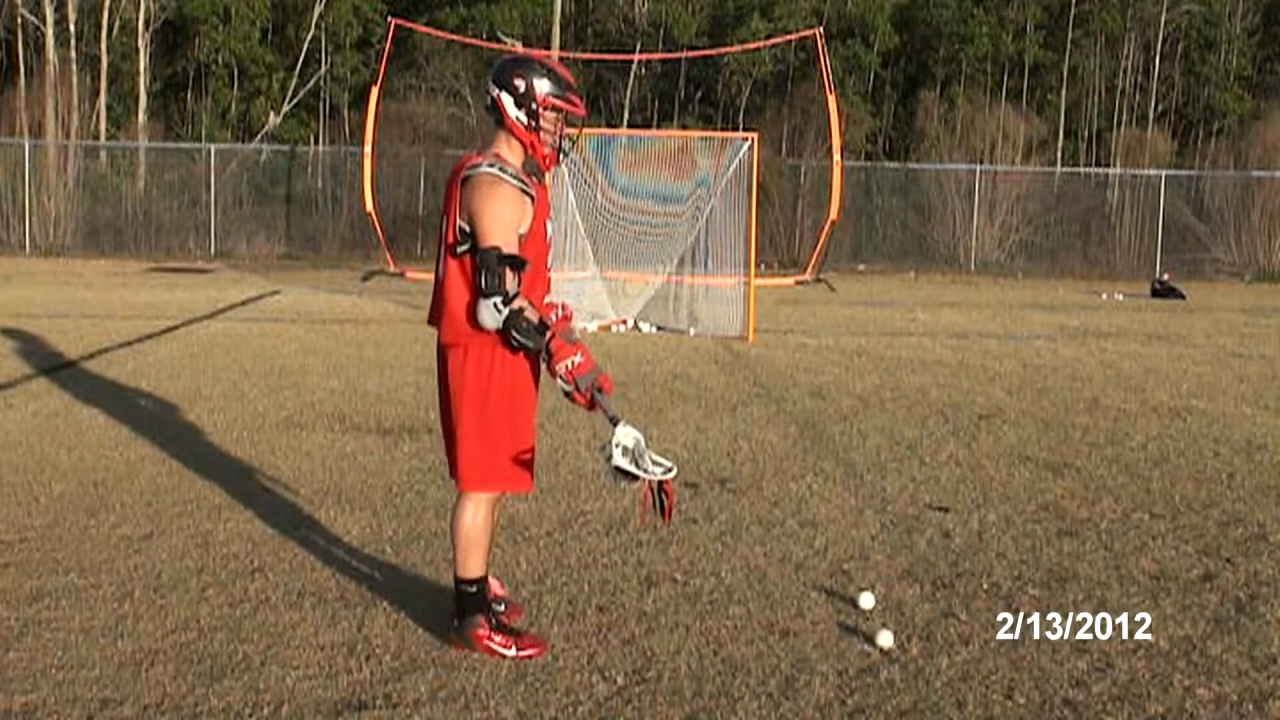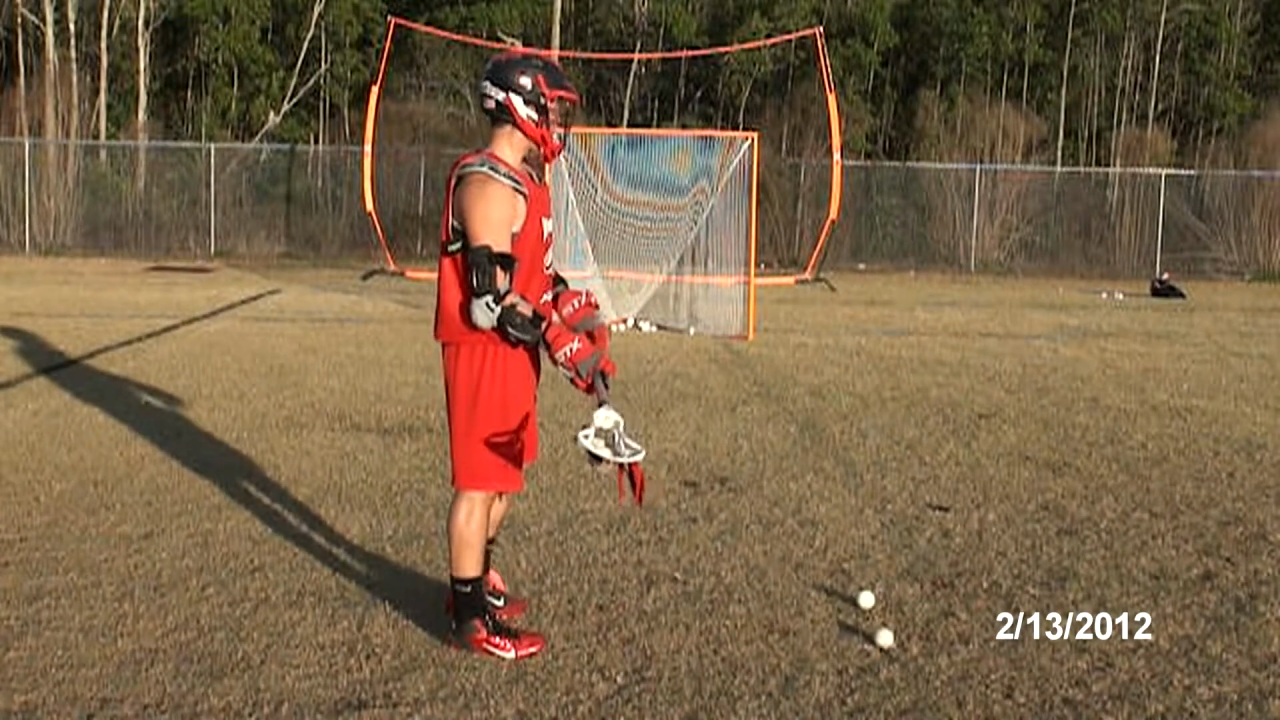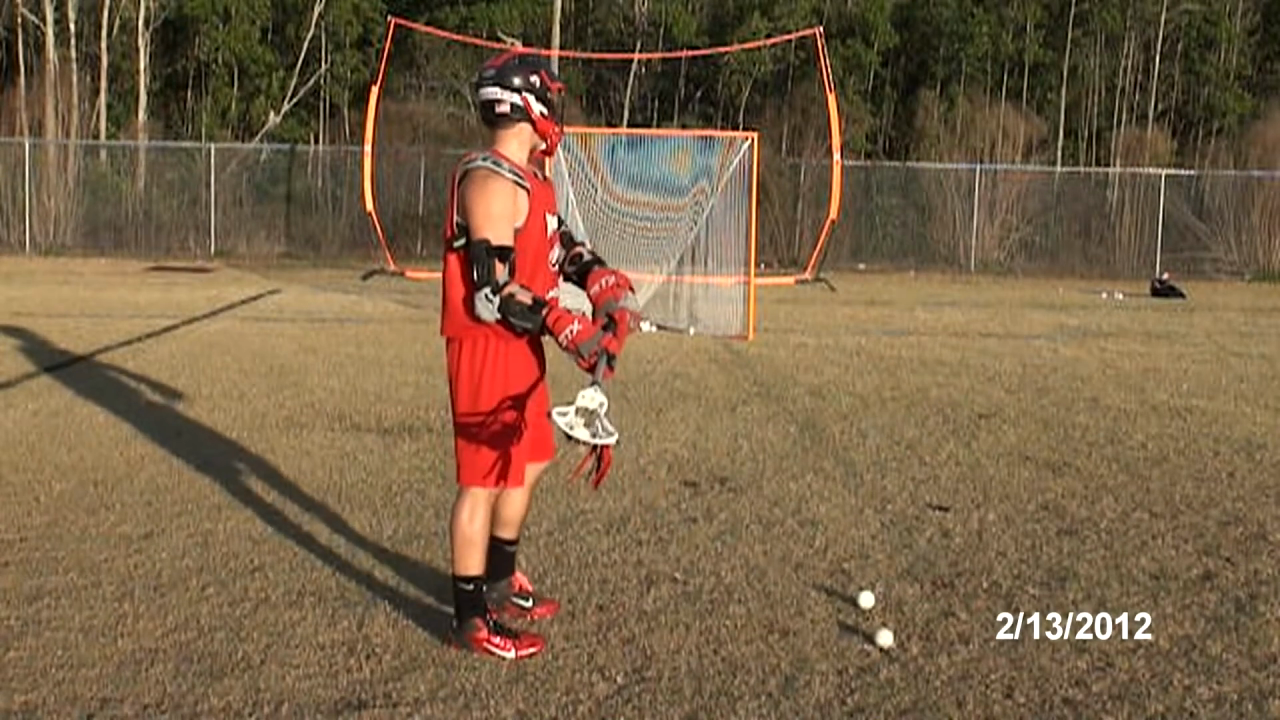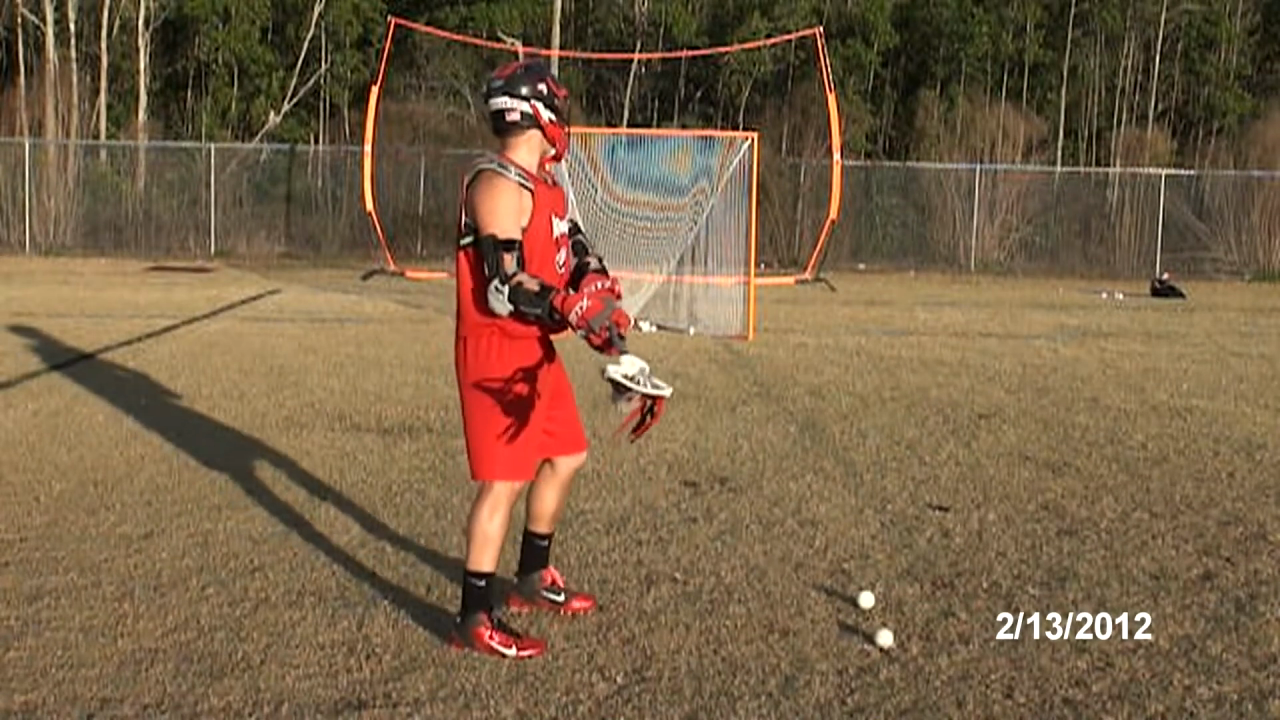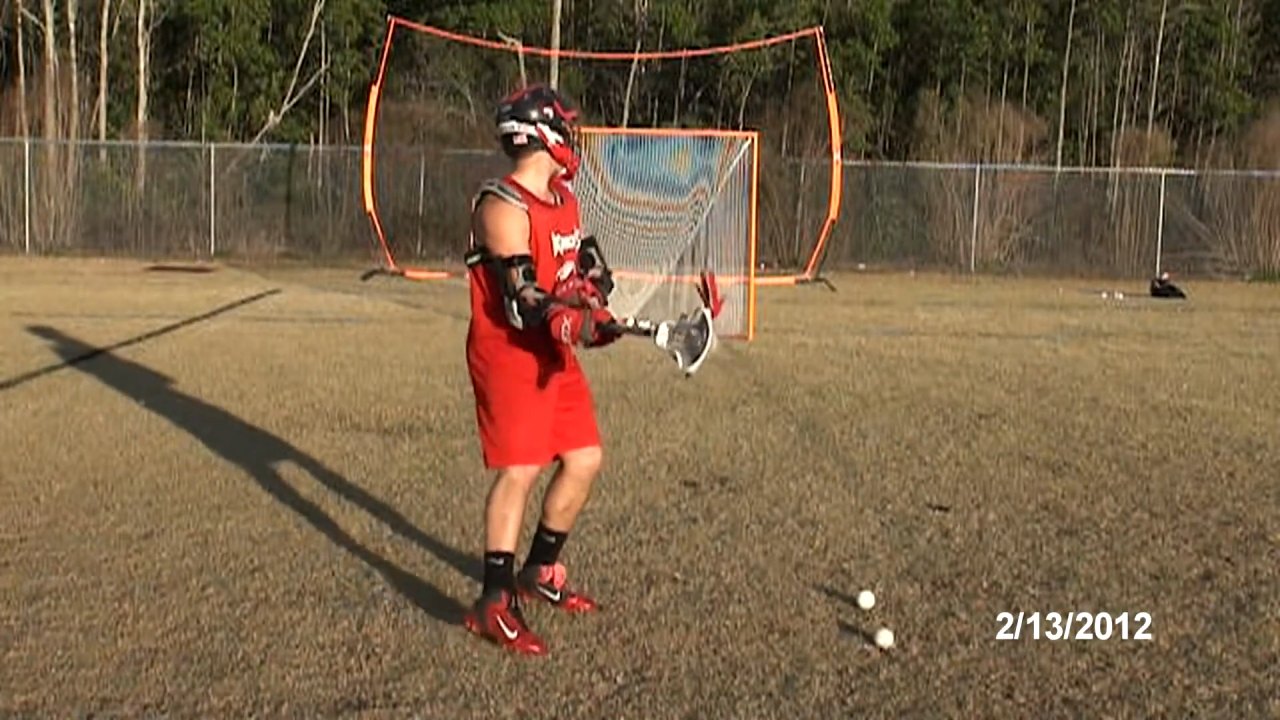
dt=1s
person 1, frame 1
left shoulder: (511, 178)
right shoulder: (496, 186)
right elbow: (499, 296)
left wrist: (546, 315)
right wrist: (558, 350)
left hip: (500, 350)
right hip: (486, 352)
left knee: (490, 478)
right knee: (483, 482)
left ankle: (476, 585)
right ankle: (473, 617)
person 1, frame 2
left shoulder: (520, 176)
right shoulder: (488, 185)
right elbow: (491, 296)
left wrist: (568, 301)
right wrist: (560, 342)
left hip: (510, 349)
right hip: (484, 352)
left knee: (506, 471)
right knee: (481, 481)
left ankle: (476, 581)
right ankle: (470, 617)
person 1, frame 3
left shoulder: (530, 176)
right shoulder: (491, 183)
left elbow: (558, 244)
right elbow: (493, 293)
left wrist: (602, 280)
right wrist: (564, 325)
left hip: (519, 347)
right hip: (487, 350)
left knee: (527, 465)
right knee: (484, 479)
left ankle: (499, 582)
right ankle: (471, 617)
person 1, frame 4
left shoulder: (544, 182)
right shoulder: (498, 185)
left elbow: (573, 247)
right elbow: (504, 287)
left wrist: (596, 285)
right wrist: (571, 308)
left hip: (534, 347)
right hip: (497, 349)
left knee: (564, 457)
right knee: (504, 479)
left ankle: (534, 577)
right ankle: (475, 617)
person 1, frame 5
left shoulder: (564, 198)
right shoulder: (503, 207)
left elbow: (592, 264)
right elbow: (518, 298)
left wrist: (586, 291)
right wrist: (560, 319)
left hip: (553, 352)
right hip: (507, 352)
left knee: (584, 459)
right knee: (520, 467)
left ankle: (540, 572)
right ankle: (494, 600)
